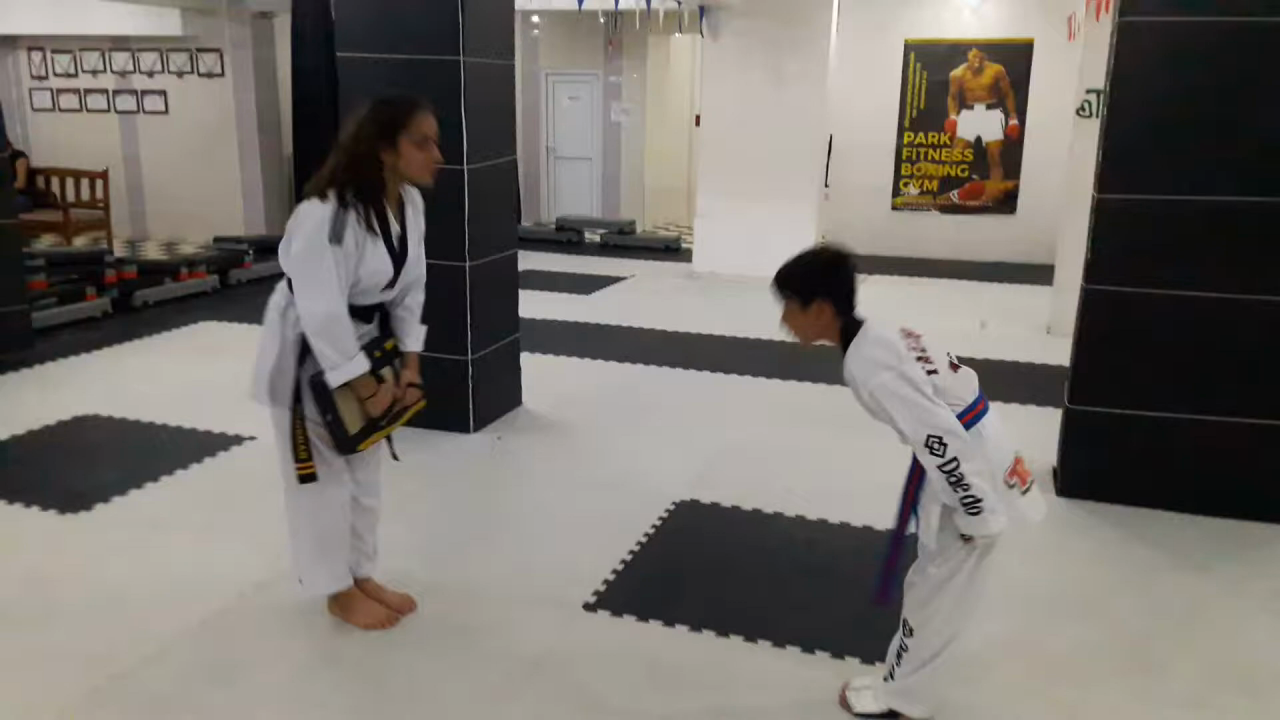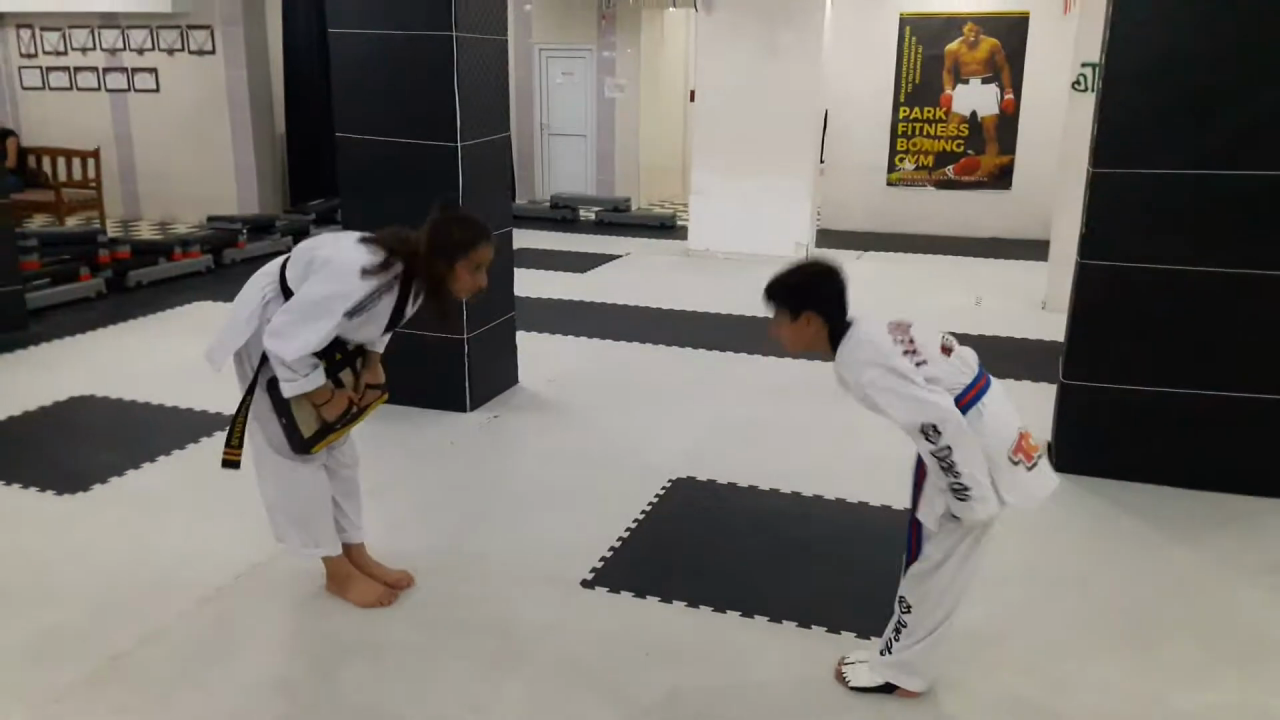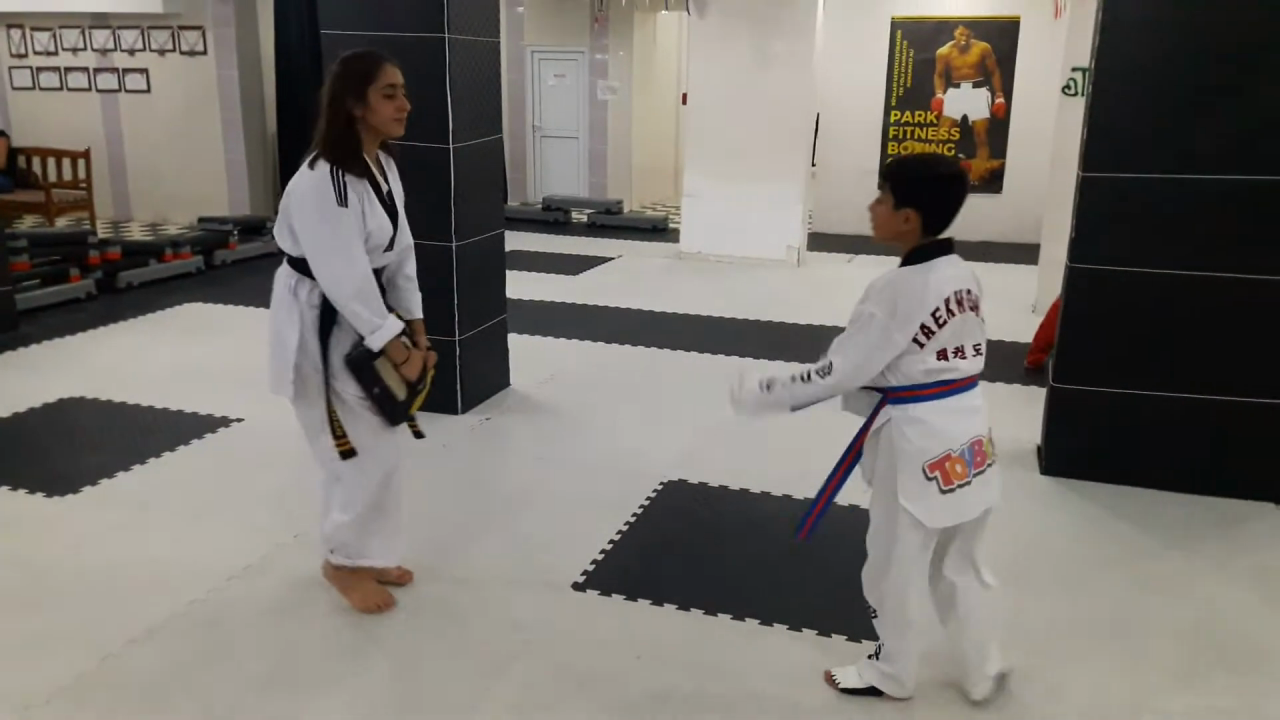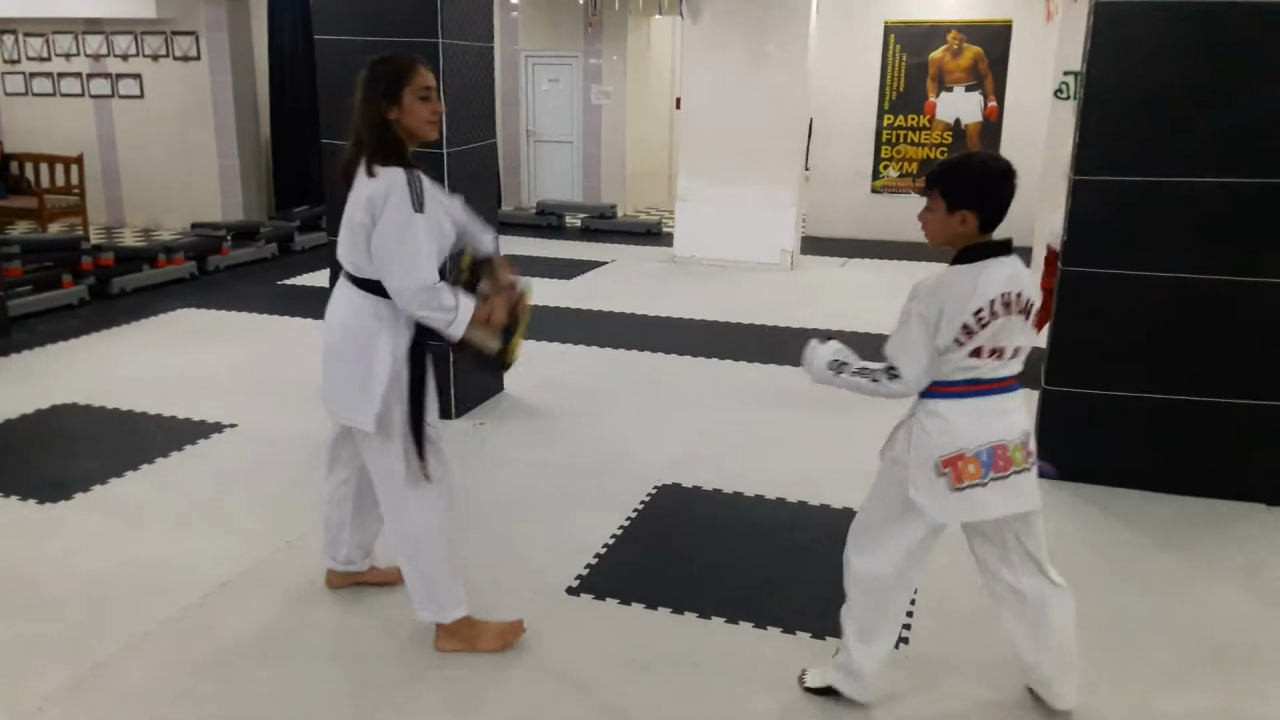
dt=0.5s
person 1, frame 1
left shoulder: (409, 203)
right shoulder: (328, 216)
left elbow: (409, 288)
right elbow: (321, 312)
left wrist: (409, 364)
right wrist: (364, 385)
left hip: (360, 340)
right hip: (308, 351)
left knee: (362, 469)
right knee: (321, 472)
left ankle: (359, 575)
right ankle: (339, 591)
person 1, frame 2
left shoulder: (415, 265)
right shoulder: (356, 283)
right elbow: (286, 341)
left wrist: (371, 364)
right wrist: (322, 396)
left hip: (320, 322)
right hip: (275, 327)
left knee: (335, 443)
right knee: (291, 448)
left ankle: (354, 552)
right ankle: (337, 568)
person 1, frame 3
left shoulder: (381, 166)
right shoulder: (322, 182)
left elbow: (399, 253)
right elbow: (343, 278)
left wrist: (416, 330)
right wrist: (395, 347)
left hip: (355, 322)
right hip: (319, 326)
left knee: (357, 446)
right knee: (370, 450)
left ankle: (353, 553)
right ankle: (349, 563)
person 1, frame 4
left shoulder: (384, 172)
right shoulder: (395, 186)
left elbow: (446, 213)
right elbow: (415, 288)
left wrist: (493, 256)
right wrist: (478, 313)
left hip: (364, 329)
right hip: (382, 342)
left knee: (361, 458)
right knee: (416, 478)
left ankle: (346, 563)
right ankle: (452, 621)
person 2, frame 1
left shoulder: (867, 364)
right shoulder: (876, 336)
left elbow: (940, 436)
right elbow: (941, 399)
left wrist: (975, 513)
left hip: (968, 471)
right hip: (972, 452)
left knee: (938, 587)
right knee: (936, 580)
person 2, frame 2
left shoulder: (859, 363)
right shoulder: (872, 329)
left elbow: (937, 422)
right elbow: (954, 358)
left wrist: (972, 501)
left hip: (976, 444)
right hip: (985, 419)
left knee: (937, 561)
right knee: (933, 553)
left ankle: (901, 669)
right ankle: (900, 655)
person 2, frame 3
left shoulder: (893, 291)
right shoulder: (963, 275)
left elbow: (837, 373)
left wrist: (762, 393)
right wrist: (877, 394)
left hip: (918, 442)
right hip: (968, 434)
left knee: (896, 566)
right knee: (960, 564)
left ankle: (891, 672)
right ankle: (983, 669)
person 2, frame 4
left shoulder: (937, 291)
right shoulder: (1021, 279)
left elbow: (901, 377)
left wrist: (827, 361)
left hip: (944, 439)
right hip: (1006, 434)
left knee: (875, 549)
right knee: (1026, 567)
left ankle: (853, 672)
right ankle: (1058, 684)
